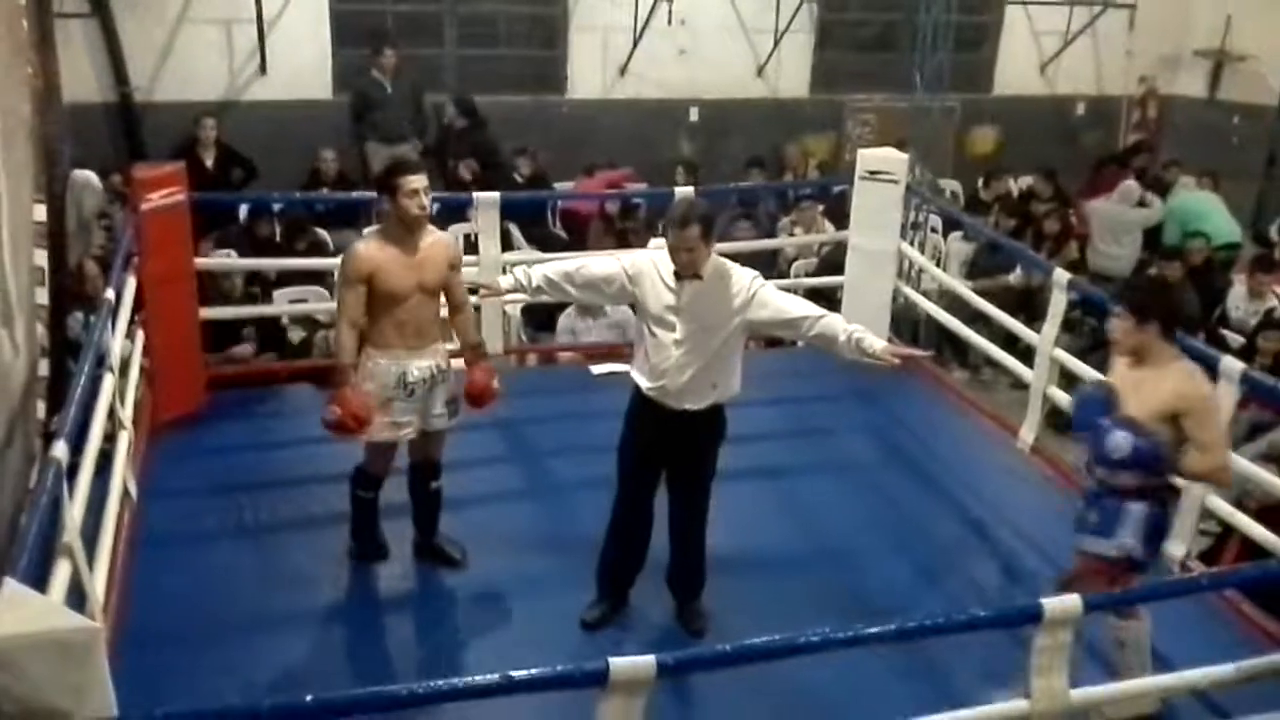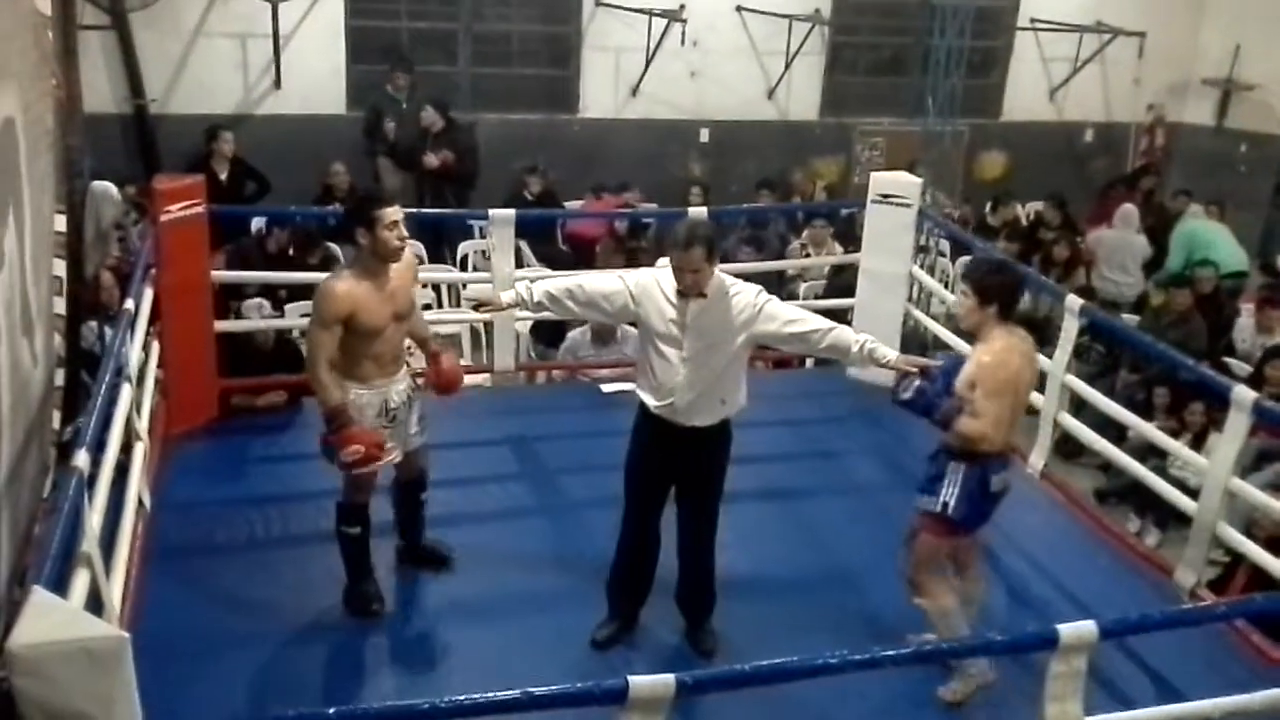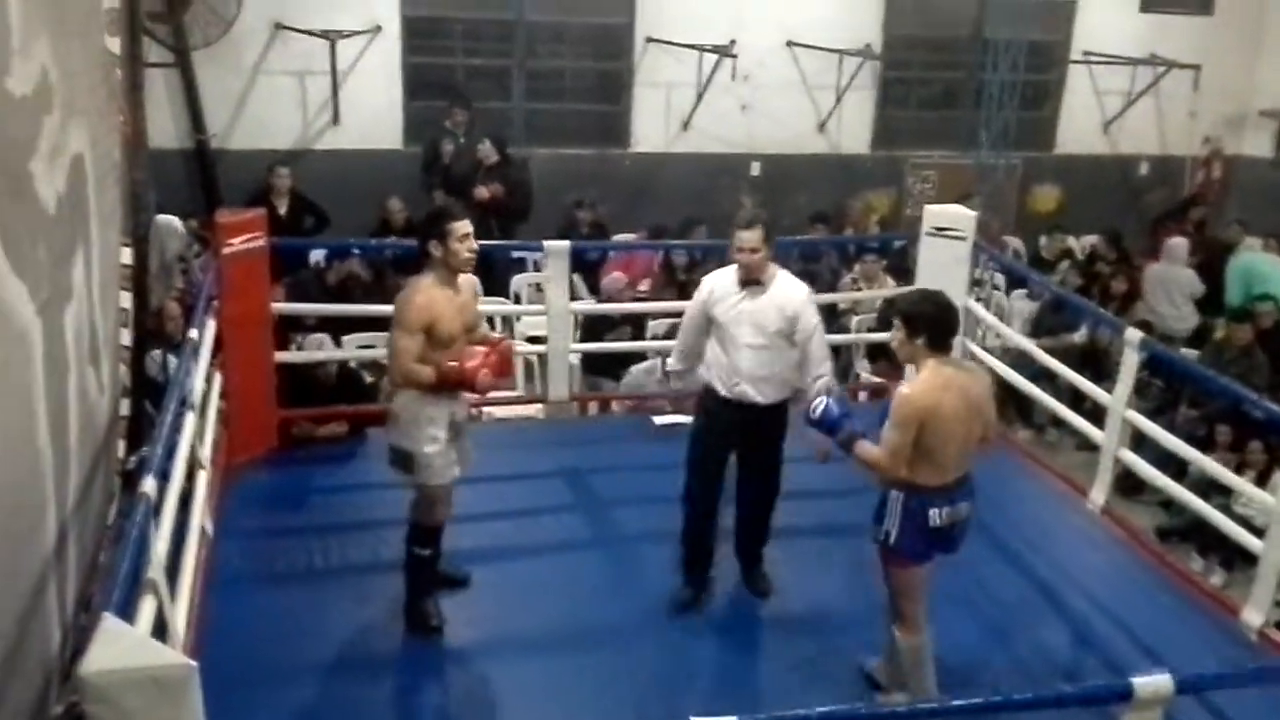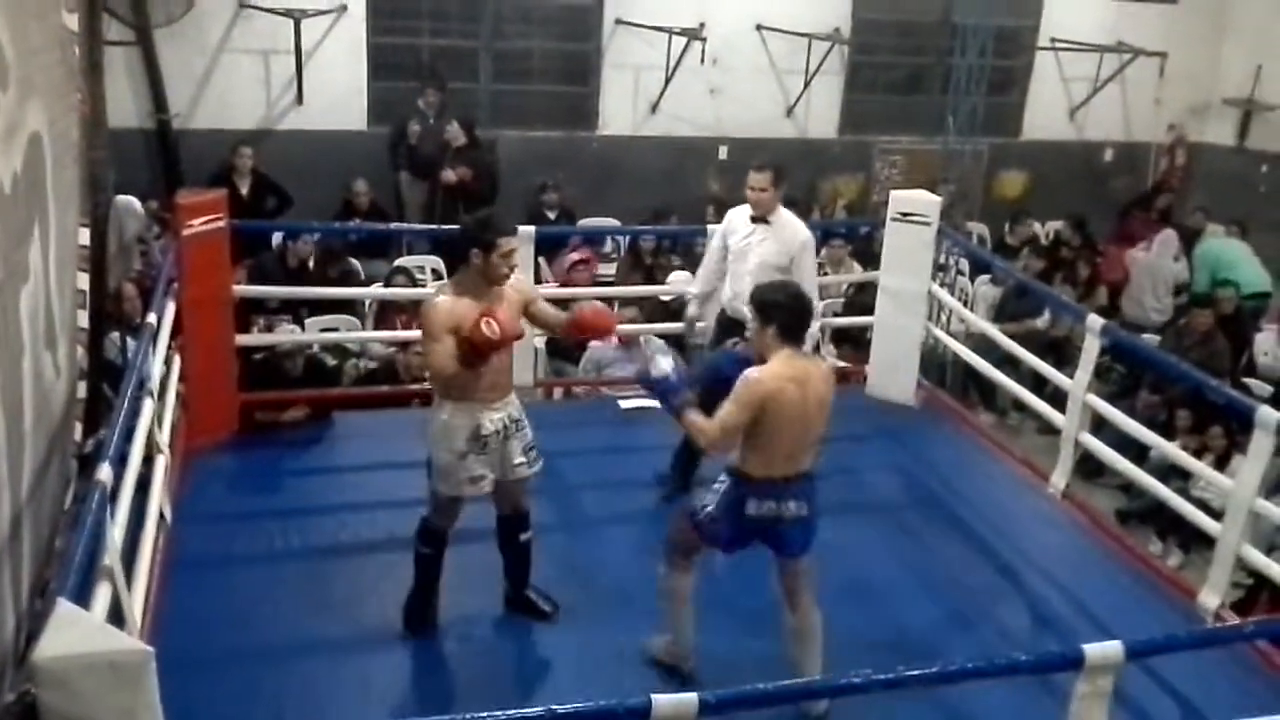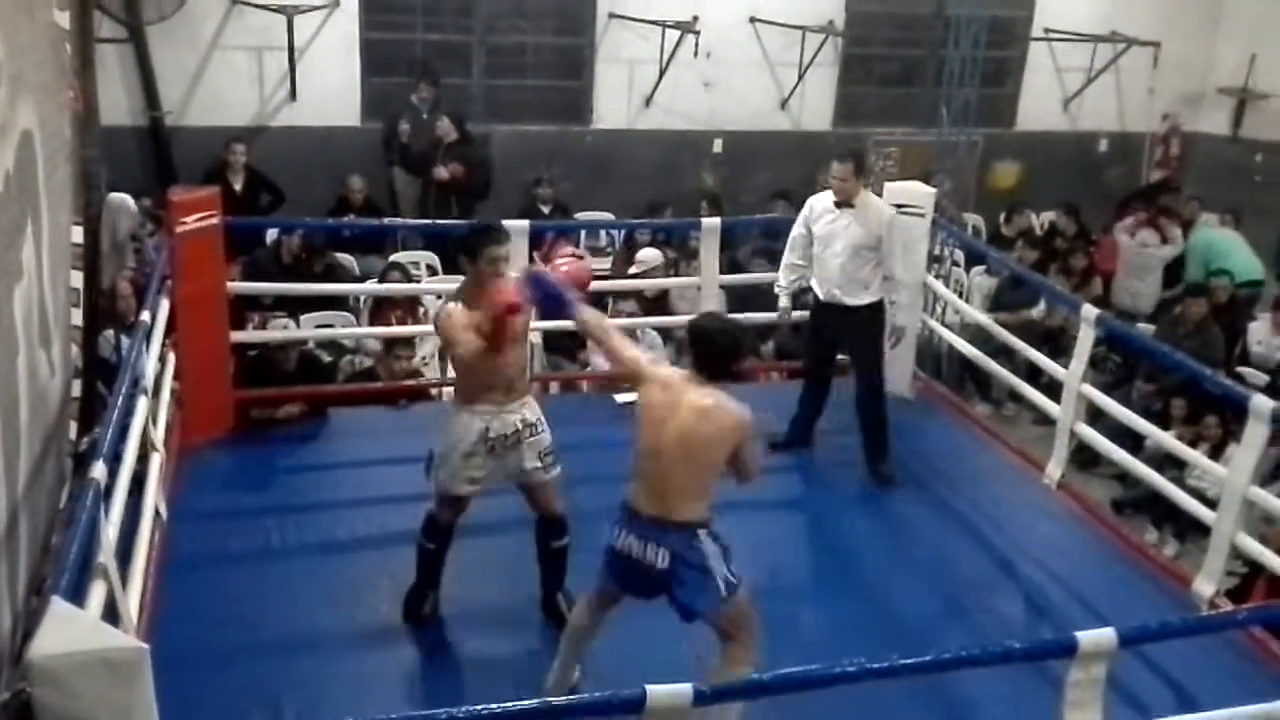
dt=1s
person 1, frame 1
left shoulder: (1189, 387)
right shoulder: (1123, 358)
left elbow: (1219, 467)
left wrist: (1152, 454)
right wrist: (1088, 412)
left hip: (1134, 514)
right hip: (1101, 496)
right knee: (1120, 606)
person 1, frame 2
left shoulder: (995, 359)
right shoulder: (1016, 341)
left elbow: (988, 434)
left wrist: (936, 407)
right wrist: (952, 382)
left hip: (966, 473)
right hip: (983, 469)
left knee: (920, 574)
right knee: (963, 557)
left ankle: (971, 663)
right ankle: (955, 641)
person 1, frame 3
left shoulder: (913, 395)
right shoulder: (977, 377)
left elbow: (887, 466)
right elbow: (986, 435)
left wrist: (843, 429)
left hip: (916, 506)
right hip: (958, 498)
left knee: (906, 611)
right knee: (908, 590)
left ankle: (920, 698)
right ankle: (893, 671)
person 1, frame 4
left shoulder: (756, 381)
right shoulder: (824, 372)
left elbow: (710, 439)
left wrist: (674, 396)
left hip: (745, 495)
right hip: (797, 495)
left knee: (677, 552)
right knee: (798, 594)
left ankle: (679, 650)
person 1, frame 5
left shoulder: (654, 376)
right shoulder: (737, 417)
left elbow: (604, 334)
right elbow: (746, 474)
left wrist: (565, 300)
left hip: (633, 531)
right hip: (686, 545)
left knee: (599, 601)
right knee: (741, 635)
left ankle: (556, 683)
person 2, frame 1
left shoulder: (445, 246)
right shoulder: (363, 256)
left elbow: (459, 307)
right elbow: (348, 323)
left wrist: (476, 359)
right wrist: (345, 380)
left hip: (433, 362)
right hip: (386, 368)
left knee: (429, 459)
right knee: (378, 463)
left ankle: (427, 536)
right ankle: (365, 530)
person 2, frame 2
left shoulder: (407, 263)
right shoulder: (338, 293)
right elbow: (319, 365)
left wrist: (433, 350)
right wrist: (342, 424)
left hip: (400, 385)
right hip: (360, 398)
left knee: (414, 473)
right knee: (359, 492)
left ankle: (412, 544)
right ankle: (359, 580)
person 2, frame 3
left shoulder: (468, 284)
right shoulder: (416, 301)
right elbow: (400, 371)
left wrist: (491, 346)
right wrist: (455, 376)
left hip: (453, 405)
right hip: (422, 411)
left knee: (440, 499)
right knee: (431, 508)
left ankle: (429, 568)
right ankle: (417, 597)
person 2, frame 4
left shoulder: (517, 291)
right shoulder: (441, 309)
left elbow: (559, 325)
right elbow: (442, 377)
left wrist: (582, 321)
right wrist: (477, 351)
left hip: (508, 412)
right hip: (461, 420)
left knee: (516, 509)
right knee: (443, 516)
left ankle: (519, 588)
right ankle: (423, 594)
person 2, frame 5
left shoulder: (516, 286)
right shoulder: (452, 314)
right elbow: (471, 364)
right wrist: (497, 328)
left hip: (524, 413)
right hip: (474, 420)
left knee: (553, 512)
right knee: (447, 512)
left ankle: (554, 592)
right ankle: (424, 589)
person 3, frame 1
left shoulder: (743, 286)
right shoulder: (640, 268)
left elbow: (803, 316)
right elbow: (578, 274)
left wrist: (871, 344)
right wrist: (509, 281)
left hip: (702, 418)
right hip: (647, 408)
left knee: (690, 513)
right knee: (629, 506)
left ankle: (688, 598)
right ankle: (611, 592)
person 3, frame 2
left shoulder: (747, 302)
right shoulder: (644, 287)
left elbow: (811, 328)
right elbow: (579, 291)
left wrist: (882, 354)
right wrist: (514, 296)
left hip: (708, 433)
right hip: (655, 426)
left knee: (699, 531)
right knee: (638, 523)
left ankle: (698, 618)
right ankle: (622, 612)
person 3, frame 3
left shoulder: (795, 295)
right shoulder: (713, 285)
left elbow: (814, 360)
right elbow: (690, 339)
right wrist: (675, 377)
left hip: (769, 410)
right hip: (718, 403)
left knee: (759, 493)
right knee: (699, 491)
left ankle: (751, 562)
right ankle: (694, 575)
person 3, frame 4
left shoulder: (798, 235)
right shoulder: (733, 219)
left elbow: (807, 293)
right elbow: (711, 265)
left wrist: (802, 340)
right wrist: (693, 303)
right hip: (729, 322)
right knee: (708, 400)
right ankle: (681, 473)
person 3, frame 5
left shoulder: (882, 216)
right shoulder: (815, 206)
left elbow: (892, 270)
right elbow: (796, 254)
right wrist: (784, 295)
left hip: (864, 312)
right hip: (824, 306)
left knee: (870, 384)
right knee: (815, 373)
left ankle: (878, 457)
right ankle: (799, 433)
